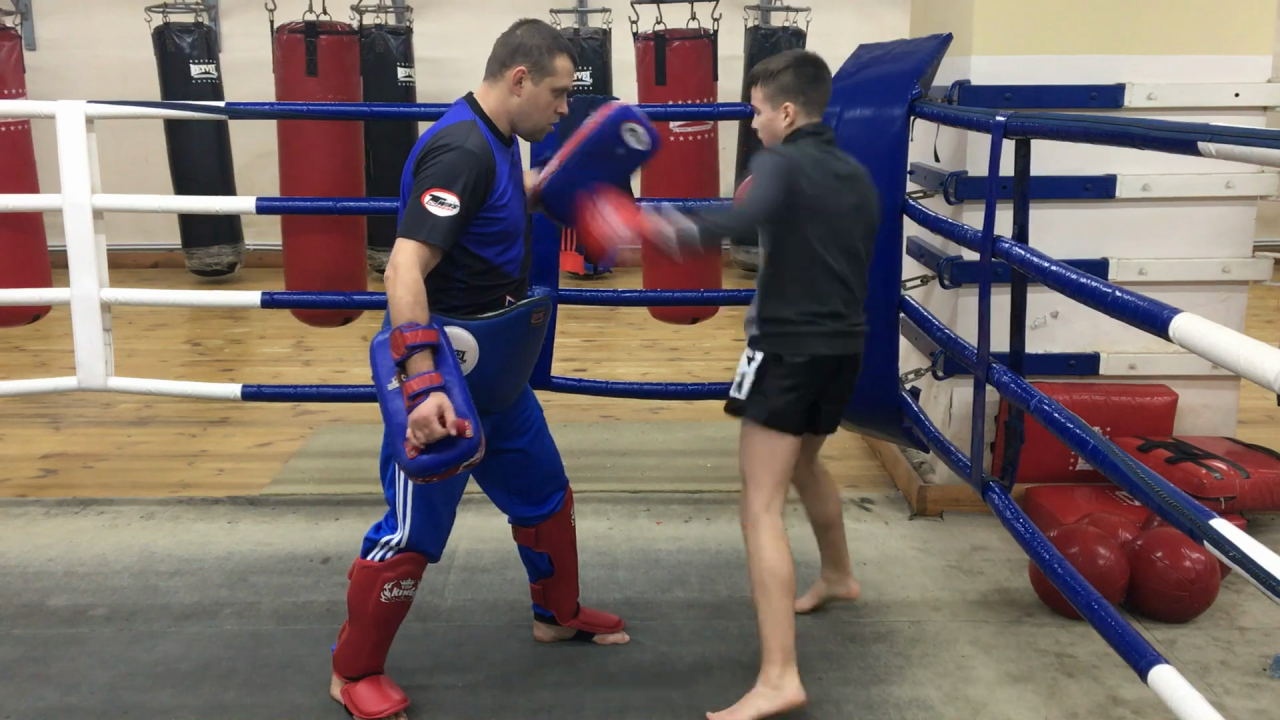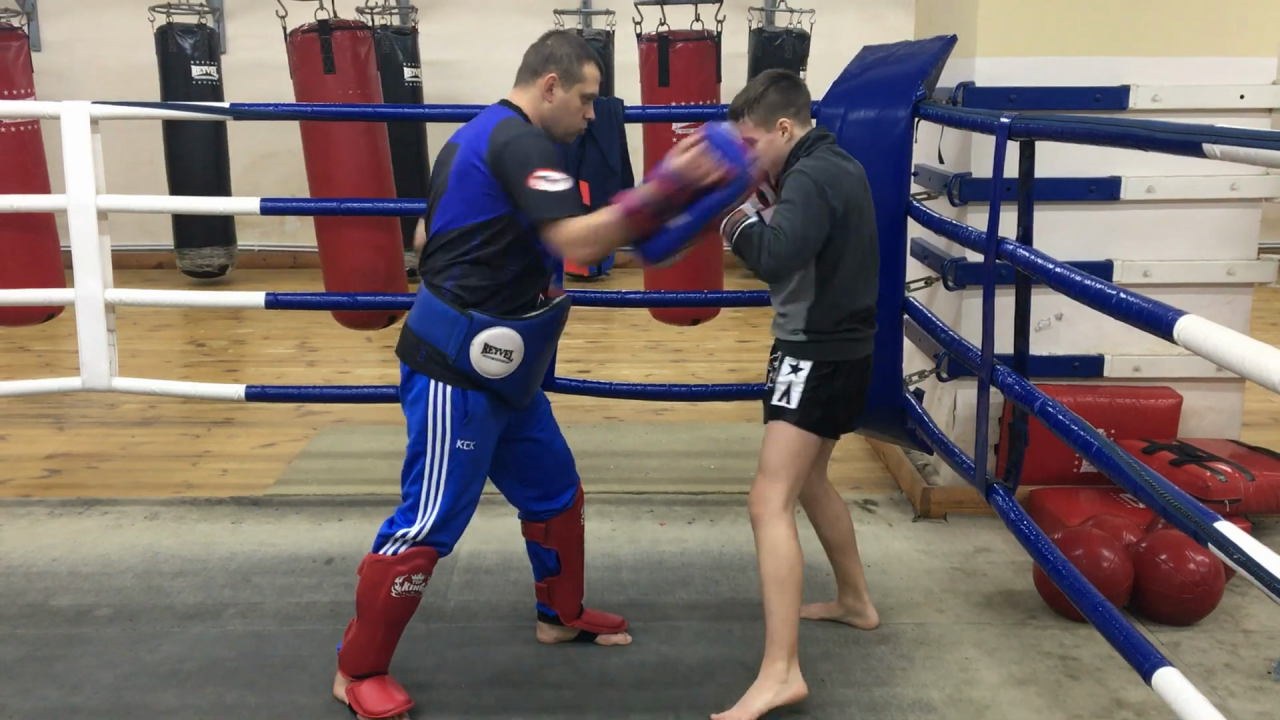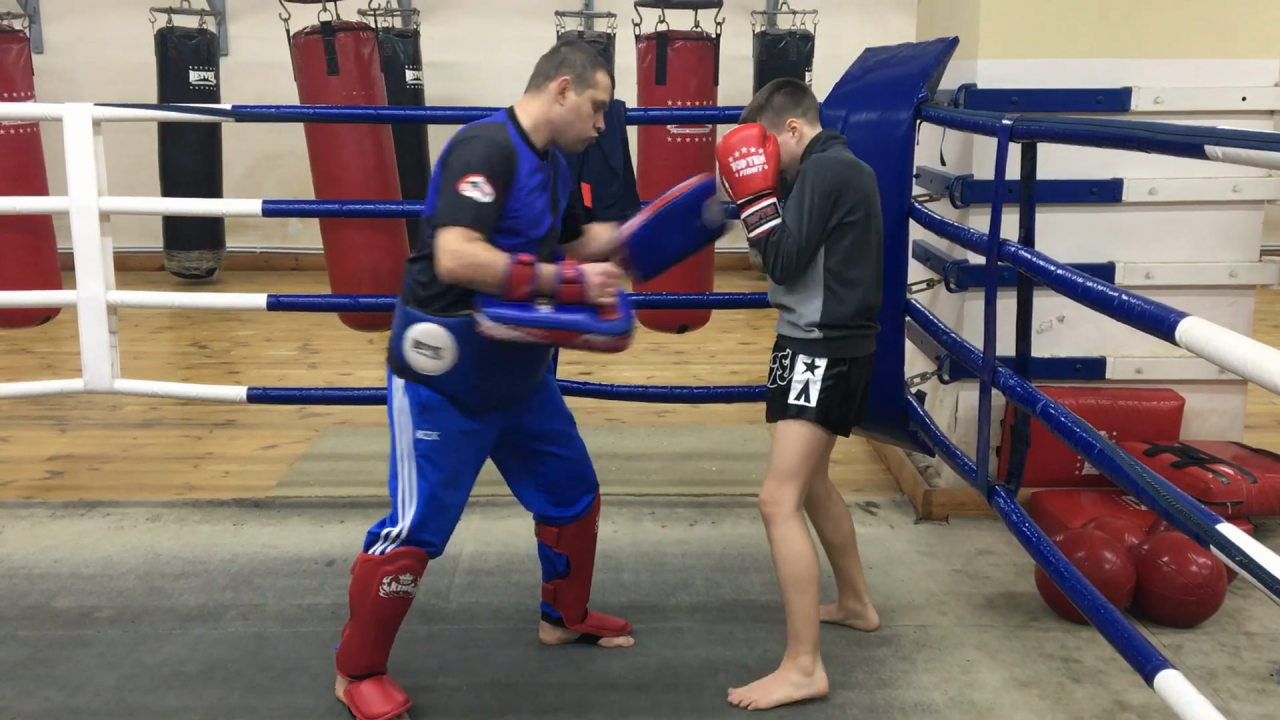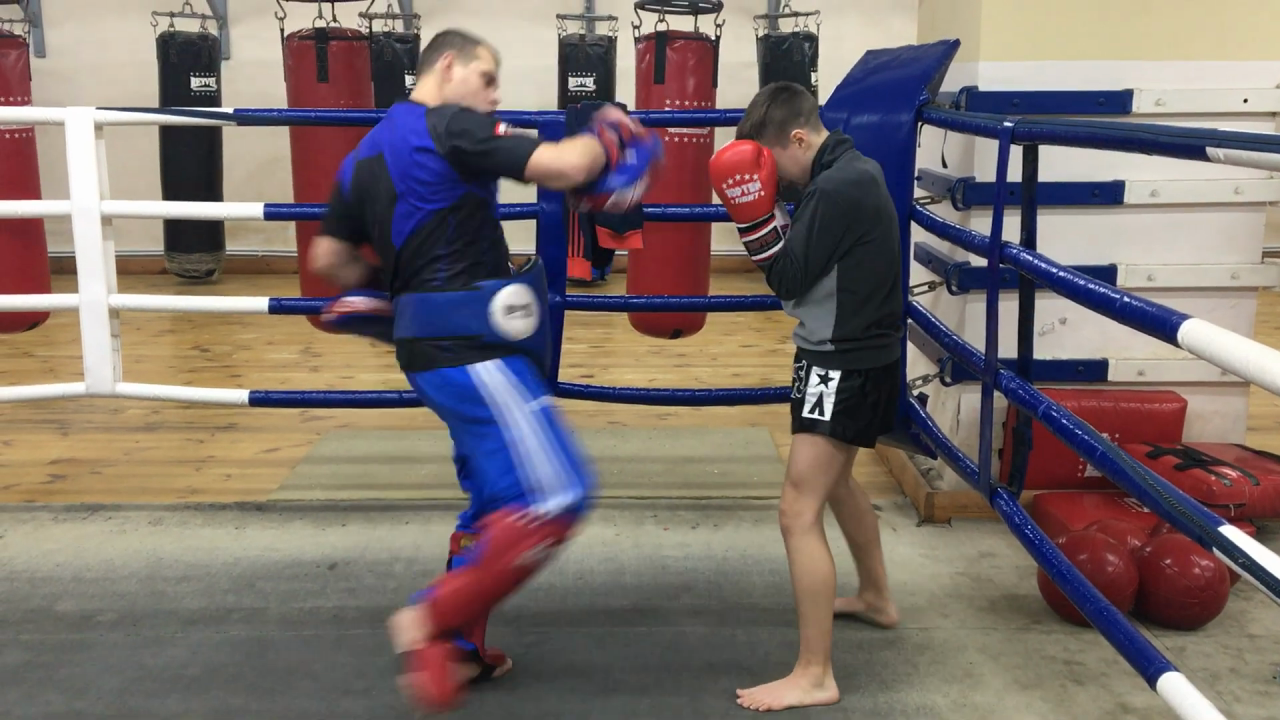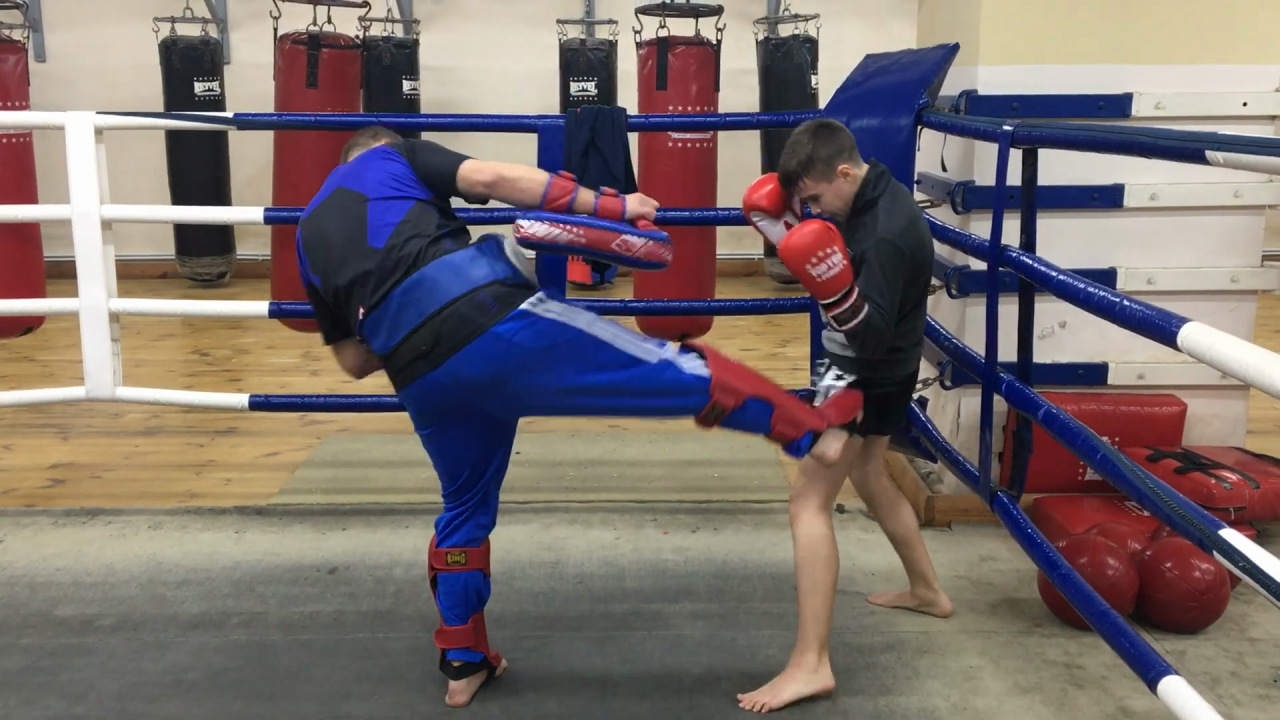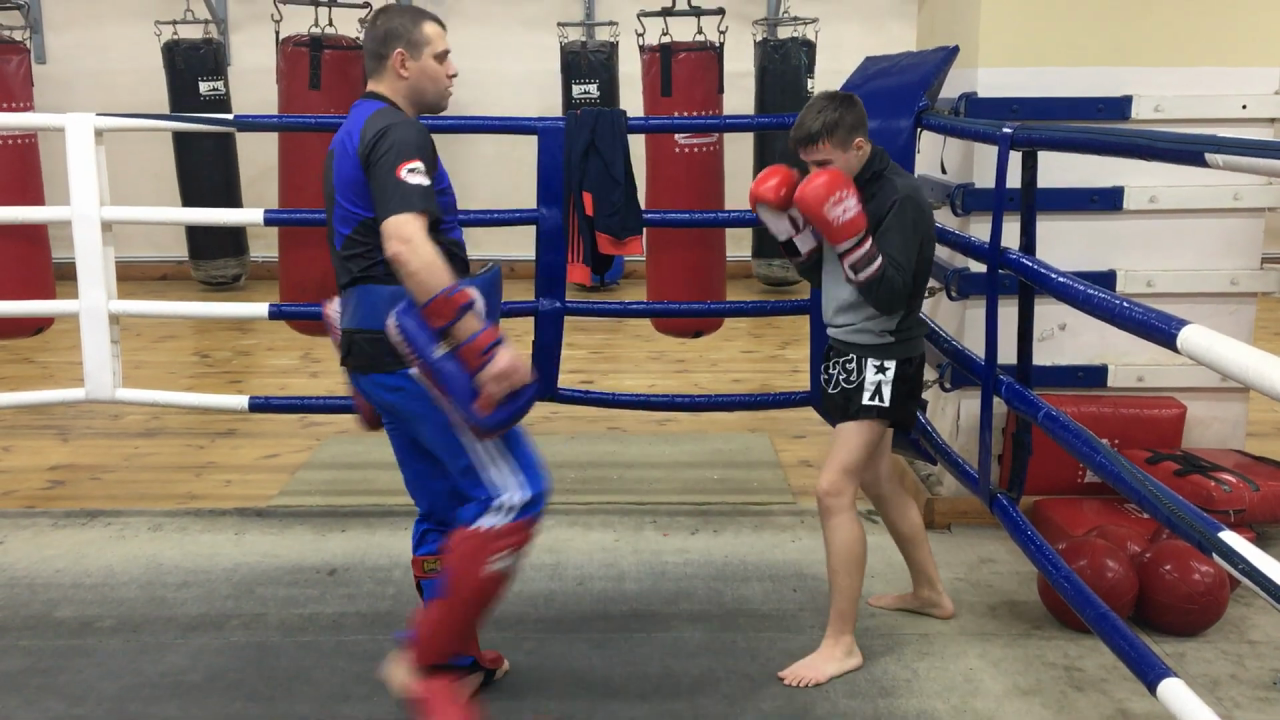
dt=0.4s
person 1, frame 1
left shoulder: (493, 139)
right shoulder: (461, 150)
left elbow: (521, 199)
right elbow: (403, 270)
right wrist: (426, 386)
right hip: (443, 375)
left knee: (543, 491)
right knee: (414, 530)
left ankle: (559, 614)
person 1, frame 2
left shoulder: (481, 137)
right shoulder: (517, 143)
left elbow: (428, 240)
right elbow: (577, 242)
right wrist: (670, 184)
left hip: (493, 365)
right hip: (457, 367)
left knee: (551, 487)
right knee: (425, 524)
left ankle: (560, 615)
person 1, frame 3
left shoulder: (551, 168)
right shoulder: (482, 149)
left elbow: (584, 242)
right elbow: (454, 260)
right wrist: (564, 276)
left hip: (518, 369)
right hip: (440, 373)
left knee: (571, 492)
right knee: (414, 529)
left ankle: (566, 616)
person 1, frame 4
left shoulder: (366, 153)
right shoulder: (447, 126)
left elbow: (329, 256)
right elbow: (561, 168)
right wrist: (612, 130)
left hip: (434, 347)
right hip: (473, 343)
left knee: (499, 494)
right knee: (552, 498)
left ankle: (458, 648)
right ankle: (429, 627)
person 1, frame 5
left shoulder: (311, 229)
right shoulder: (399, 156)
left elbow: (350, 356)
right elbow: (487, 176)
right wrist: (608, 206)
left hip: (418, 372)
right hip: (489, 322)
left knee: (465, 509)
right knee: (667, 372)
left ankle: (461, 663)
right ankle: (812, 430)
person 1, frame 6
left shoulder: (353, 132)
right shoulder: (392, 130)
right elbow: (407, 246)
right wrist: (486, 345)
left hip: (378, 350)
right hip: (412, 349)
left knee: (448, 508)
right knee: (514, 492)
left ankle: (457, 660)
right ankle: (426, 661)
person 2, frame 1
left shoulder: (786, 165)
right shoulder: (857, 178)
left elbow: (733, 225)
left wrist: (638, 225)
left hip: (788, 351)
right hip: (841, 348)
left knee: (763, 507)
right knee: (803, 464)
right ankle: (838, 574)
person 2, frame 2
left shoulder: (812, 174)
right shoulder: (836, 167)
left elbow: (771, 254)
left wrist: (739, 204)
right wrist: (761, 198)
left hip: (815, 354)
right hip: (836, 348)
left knee: (769, 501)
right knee: (807, 479)
right ankle: (854, 601)
person 2, frame 3
left shoulder: (826, 169)
right shoulder: (841, 169)
left elbow: (786, 265)
left wrist: (753, 193)
right wrist: (766, 193)
left hip: (823, 353)
right hip: (823, 346)
left knee: (778, 500)
right knee: (810, 482)
left ankle: (803, 666)
right ankle: (855, 602)
person 2, frame 4
left shoulder: (836, 189)
right shoulder: (853, 170)
left elbow: (792, 280)
right elbow: (814, 258)
left wrist: (753, 212)
right wrist: (764, 208)
left hip: (844, 366)
right hip: (862, 355)
left knee: (799, 512)
right knee: (835, 481)
left ankle: (814, 676)
right ankle: (874, 597)
person 2, frame 5
left shoulder: (893, 232)
right shoulder: (861, 200)
left elbow: (869, 336)
right elbow: (827, 271)
left wrist: (832, 282)
right wrist: (783, 231)
left hip: (863, 372)
right hip: (870, 370)
left knee: (809, 502)
right knee: (870, 476)
left ankle: (810, 663)
right ankle: (928, 590)
person 2, frame 6
left shoulder: (901, 197)
right shoulder: (839, 189)
left elbow: (892, 293)
right elbow: (824, 272)
left wrist: (850, 231)
right wrist: (792, 224)
left hip: (882, 359)
right hip: (847, 351)
left knee: (833, 490)
right knee: (877, 479)
left ankle: (841, 643)
right ankle: (928, 591)
